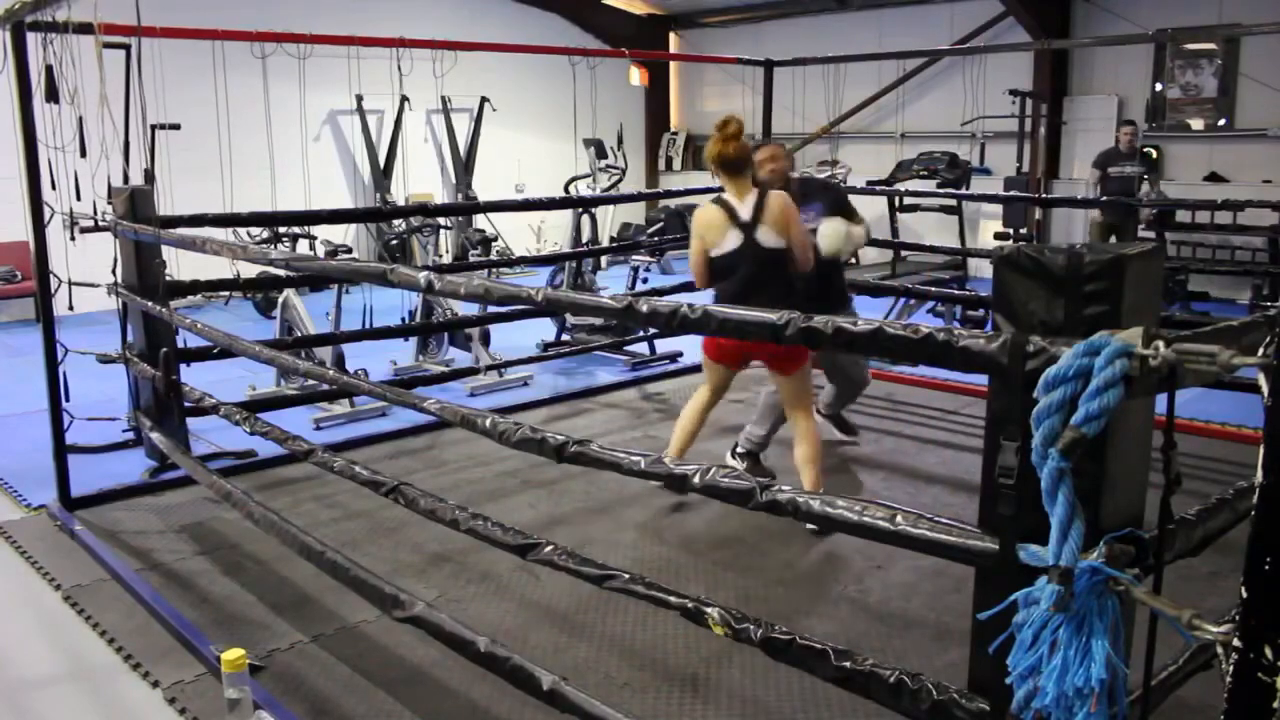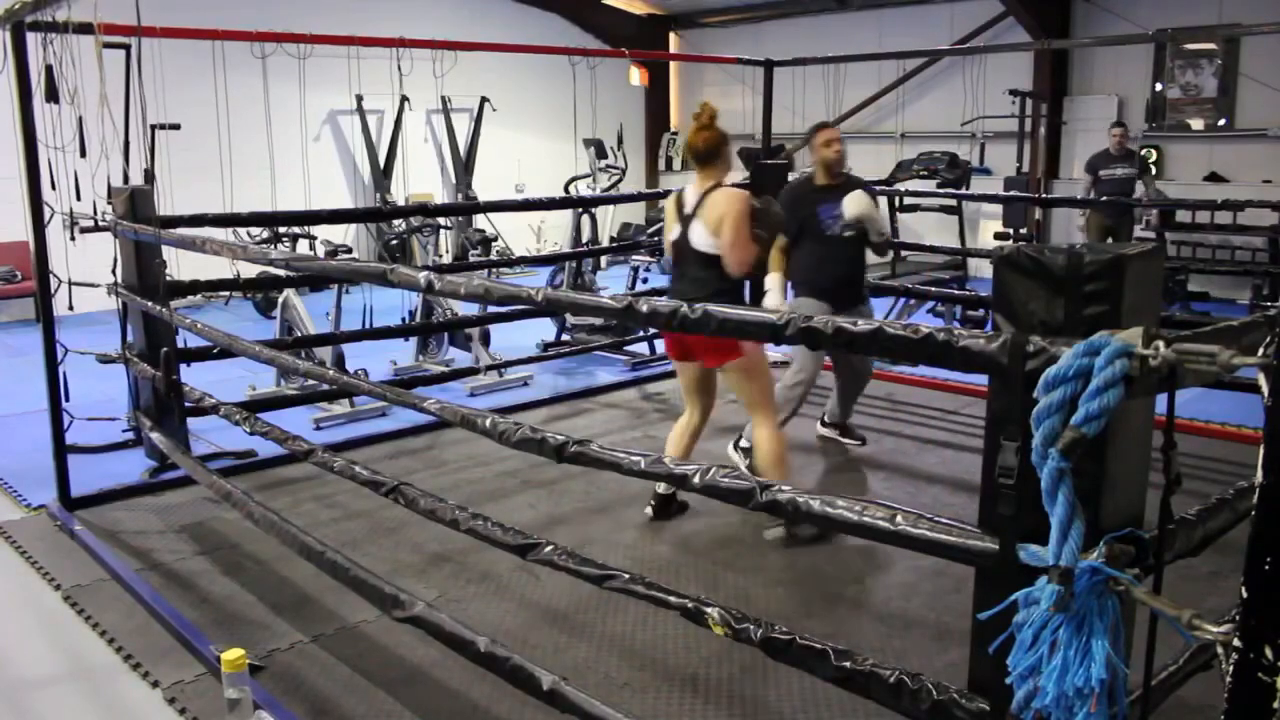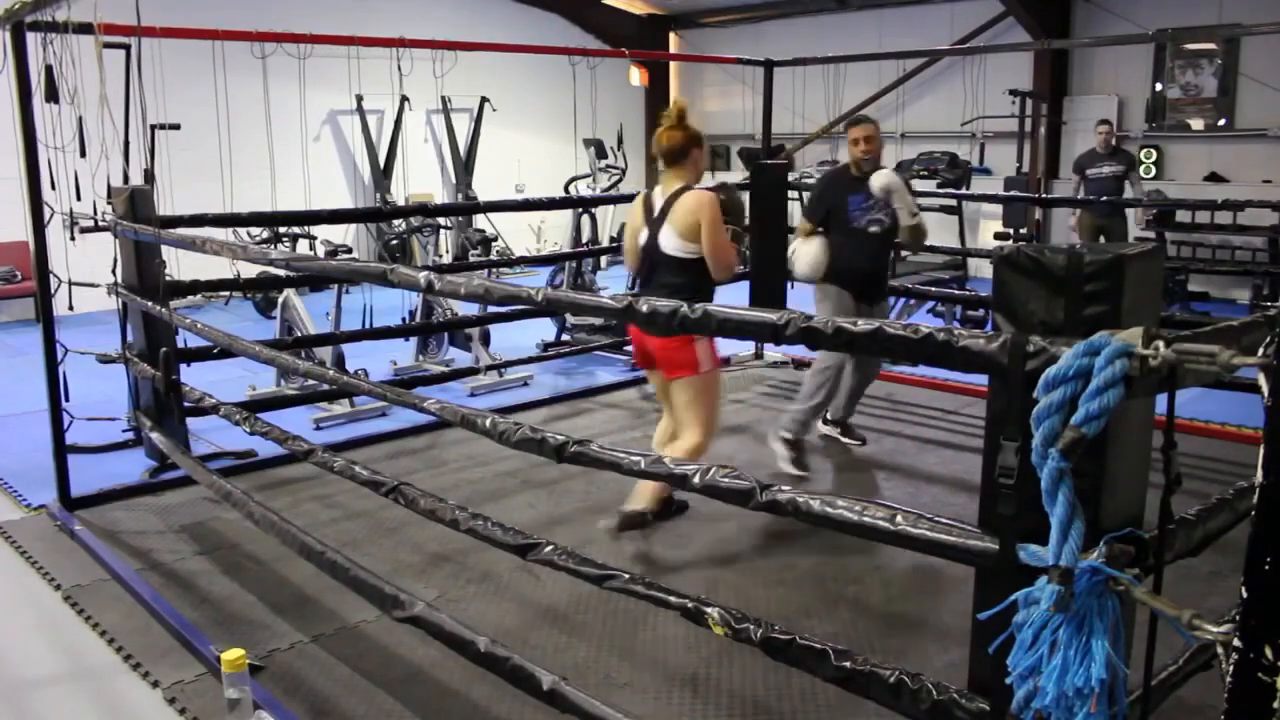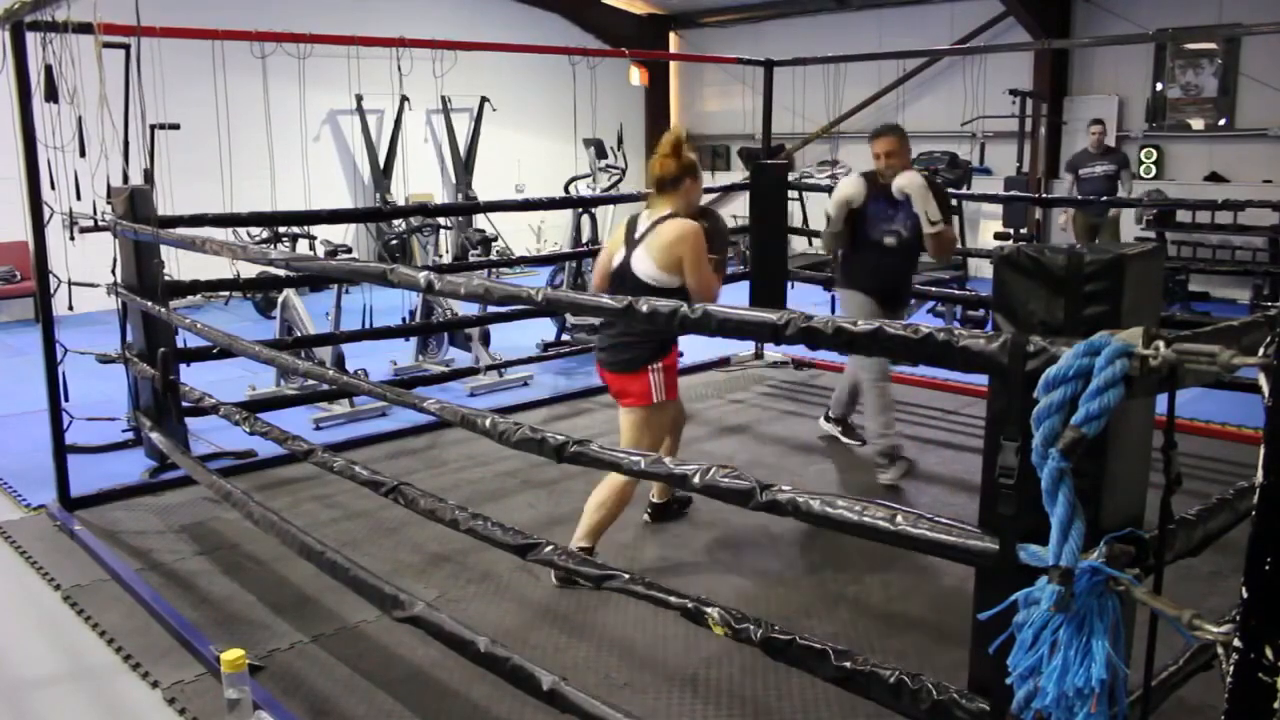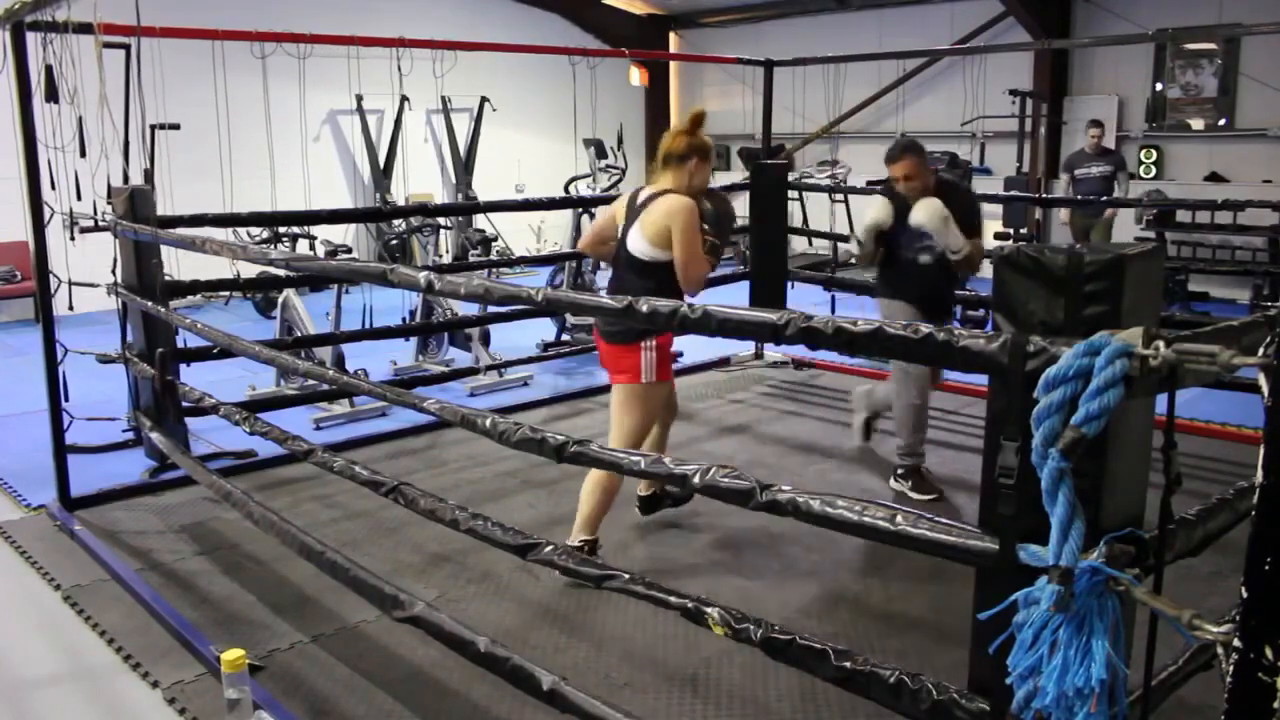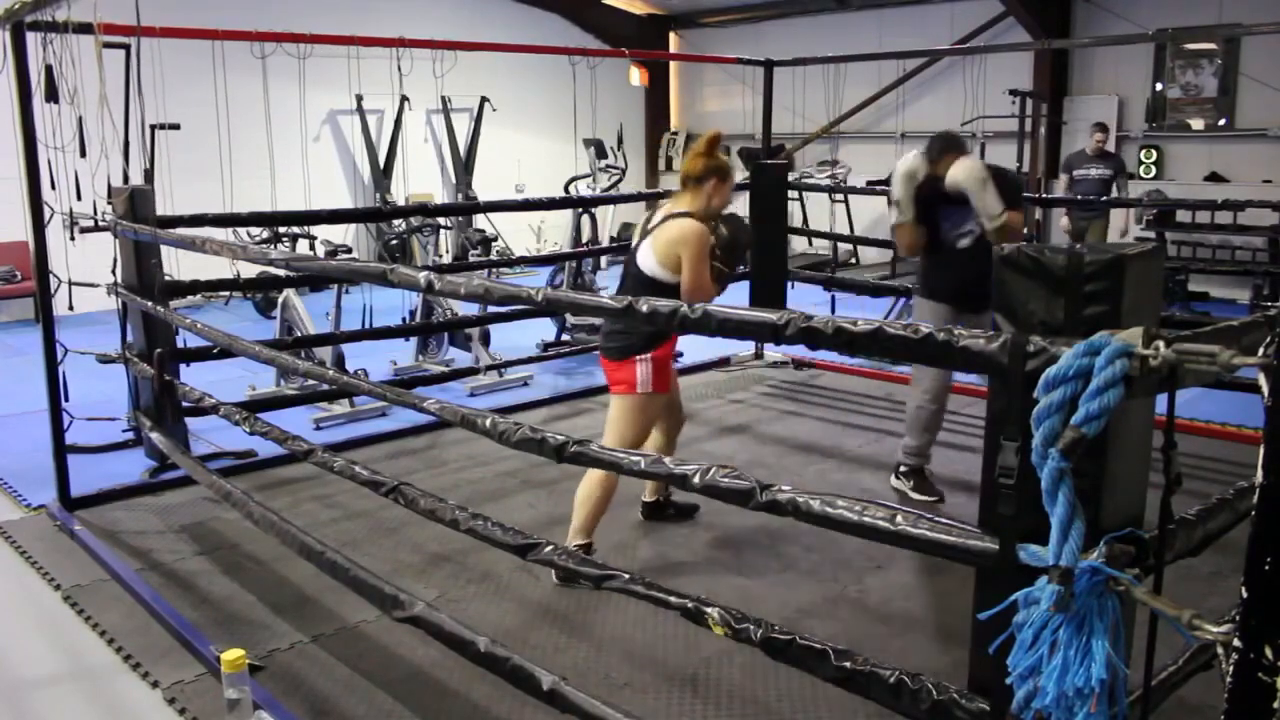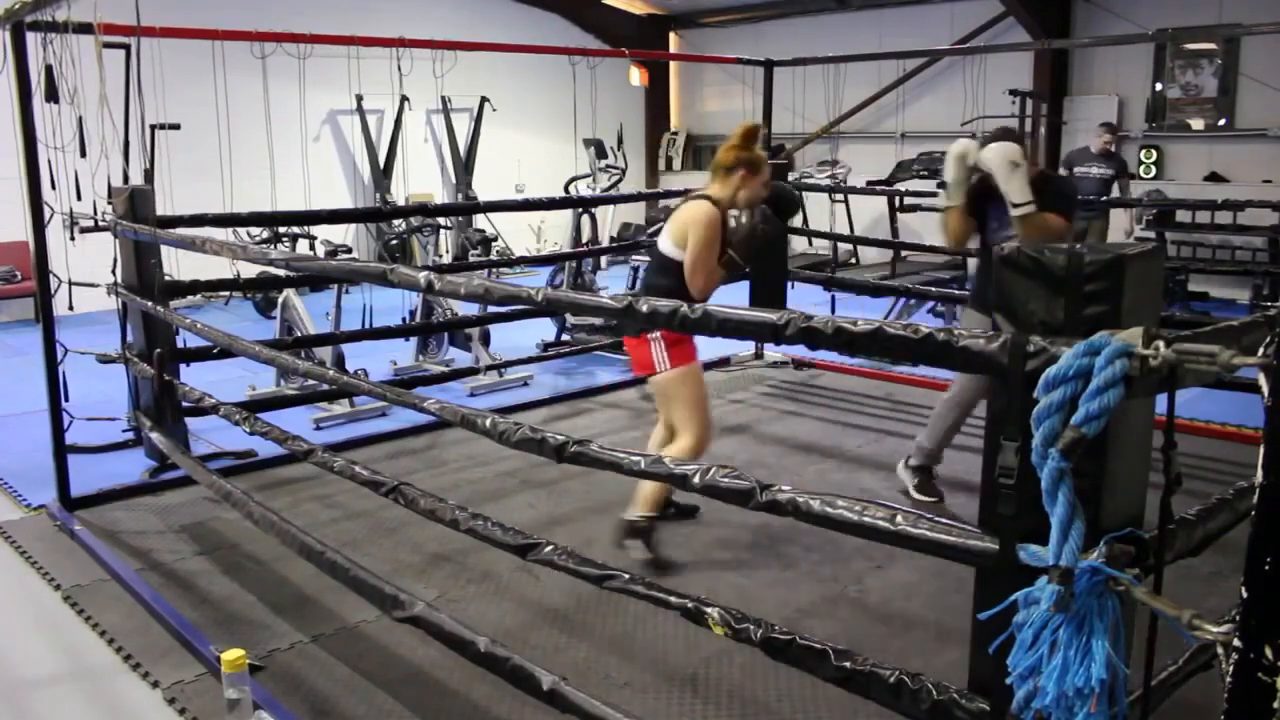
dt=0.2s
person 1, frame 1
left shoulder: (705, 216)
right shoulder: (780, 203)
left elbow: (700, 280)
right elbow: (806, 262)
left knee: (707, 394)
right knee: (801, 413)
person 1, frame 2
left shoulder: (674, 202)
right shoulder: (734, 200)
right elbow: (738, 266)
right wrist: (752, 238)
left knee: (696, 410)
right knee: (764, 415)
left ankle: (661, 496)
person 1, frame 3
left shoulder: (642, 203)
right shoulder: (703, 202)
right elbow: (722, 270)
right wrist: (727, 235)
left hip: (644, 326)
right hip: (683, 330)
left knee: (674, 417)
right knee: (695, 436)
left ankle: (657, 499)
right ankle: (637, 509)
person 1, frame 4
left shoulder: (629, 225)
right shoulder: (687, 230)
left elbow: (598, 284)
right elbow: (704, 296)
right wrist: (710, 258)
left hip: (611, 352)
right hip: (644, 360)
left knee: (673, 419)
right knee: (630, 468)
left ankle: (661, 503)
right ankle: (576, 552)
person 1, frame 5
left shoulder: (634, 198)
right shoulder: (682, 207)
left elbow: (588, 245)
right elbow: (692, 282)
right wrist: (711, 243)
left hip: (616, 327)
right hip: (640, 337)
left knee: (664, 410)
right knee: (622, 448)
left ankle: (650, 493)
right ankle: (579, 546)
person 1, frame 6
left shoulder: (659, 217)
right shoulder: (695, 231)
right elbow: (695, 301)
left hip: (627, 338)
right hip: (640, 350)
left knee: (672, 419)
right knee: (615, 455)
left ankle: (655, 501)
right ankle: (574, 551)
person 1, frame 7
left shoulder: (704, 206)
right shoulder: (704, 216)
left elbow: (702, 266)
right elbow: (698, 288)
left wrist: (744, 244)
right wrist: (741, 250)
left hip: (665, 326)
right hip: (656, 332)
left knee: (672, 422)
right knee: (693, 435)
left ankle: (656, 501)
right ankle: (638, 522)
person 2, frame 1
left shoulder: (824, 191)
left elbow: (859, 229)
left hip: (836, 304)
left knee: (856, 378)
left ankle: (829, 409)
right ankle: (745, 449)
person 2, frame 2
left shoulder: (858, 189)
right shoulder: (795, 195)
left elbow: (883, 249)
right elbow: (778, 247)
left wrist: (873, 222)
right wrist: (773, 289)
left hip: (854, 299)
right hip: (814, 298)
left knee: (859, 371)
right knee: (802, 376)
left ankle: (834, 420)
right ankle: (748, 443)
person 2, frame 3
left shoulder: (894, 182)
right shoulder: (833, 182)
left elbow: (916, 242)
right elbow: (805, 231)
left wrist: (902, 203)
left hip: (874, 292)
right hip: (836, 286)
left knee: (866, 365)
right knee: (833, 359)
left ankle: (835, 419)
right ankle: (790, 434)
person 2, frame 4
left shoulder: (930, 190)
right shoulder: (860, 188)
left elbow: (944, 253)
right elbow: (831, 246)
left wrist: (926, 207)
right wrist: (836, 212)
left hip: (896, 297)
right hip: (858, 290)
left knee: (865, 362)
right knee: (873, 366)
left ankle: (835, 415)
right ankle: (886, 455)
person 2, frame 5
left shoulder: (959, 198)
right shoulder: (885, 201)
left elbow: (972, 265)
right elbow: (866, 263)
left wrist: (949, 236)
right wrist: (867, 236)
left hip: (940, 305)
right hip: (899, 301)
left knee: (921, 379)
right knee: (914, 382)
left ankle: (867, 402)
right ankle: (908, 468)
person 2, frame 6
left shoulder: (1003, 182)
right shoulder: (927, 189)
left elbow: (1012, 237)
right elbow: (908, 248)
left wrist: (984, 196)
right wrist: (901, 197)
left hip: (984, 303)
right hip: (935, 300)
right knee: (931, 386)
right ankle: (909, 467)
person 2, frame 7
left shoulder: (1056, 190)
right shoulder: (983, 188)
left elbow: (1043, 241)
right elbow: (955, 239)
left wrist: (1016, 190)
right wrist: (954, 186)
right hip: (986, 308)
right knee: (965, 391)
right ankle: (918, 464)
